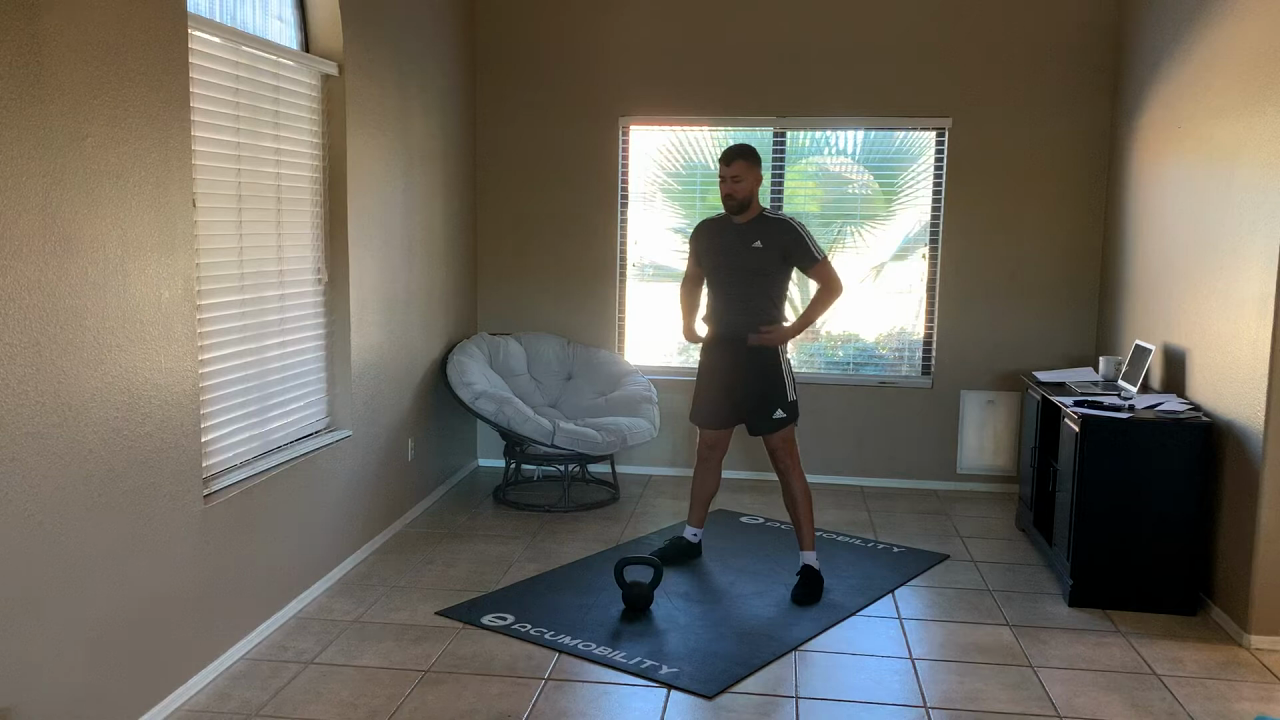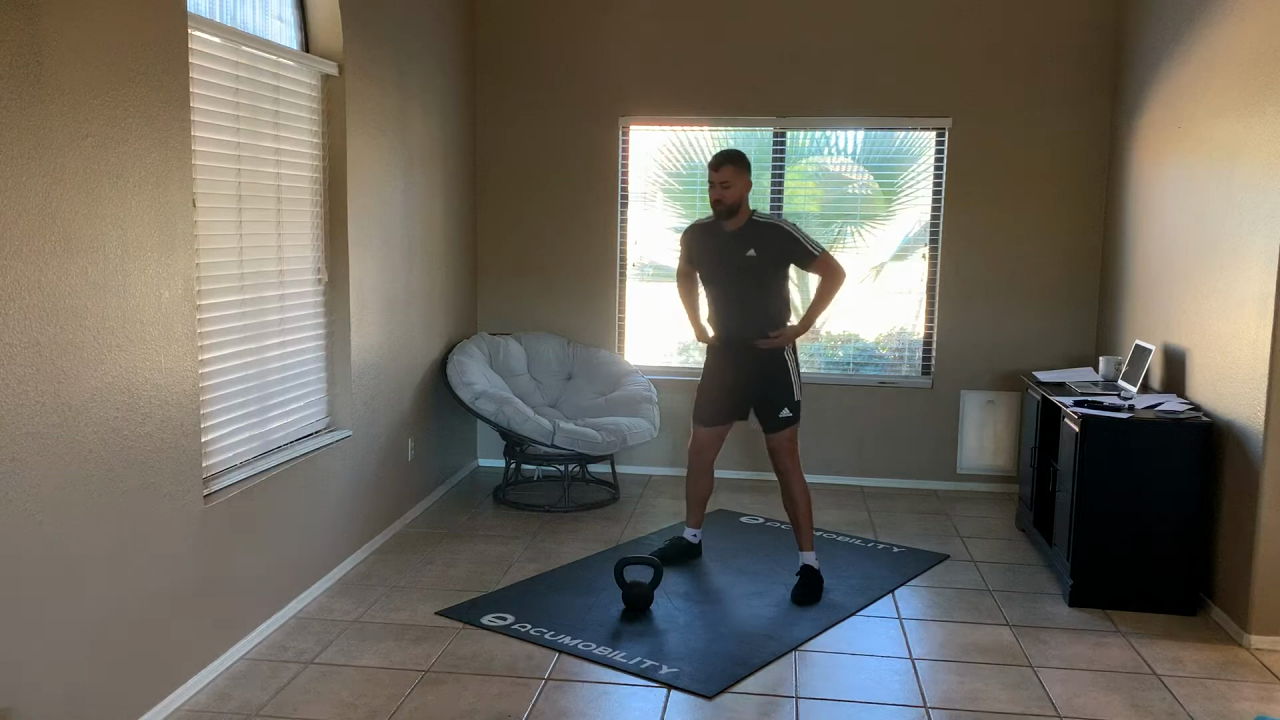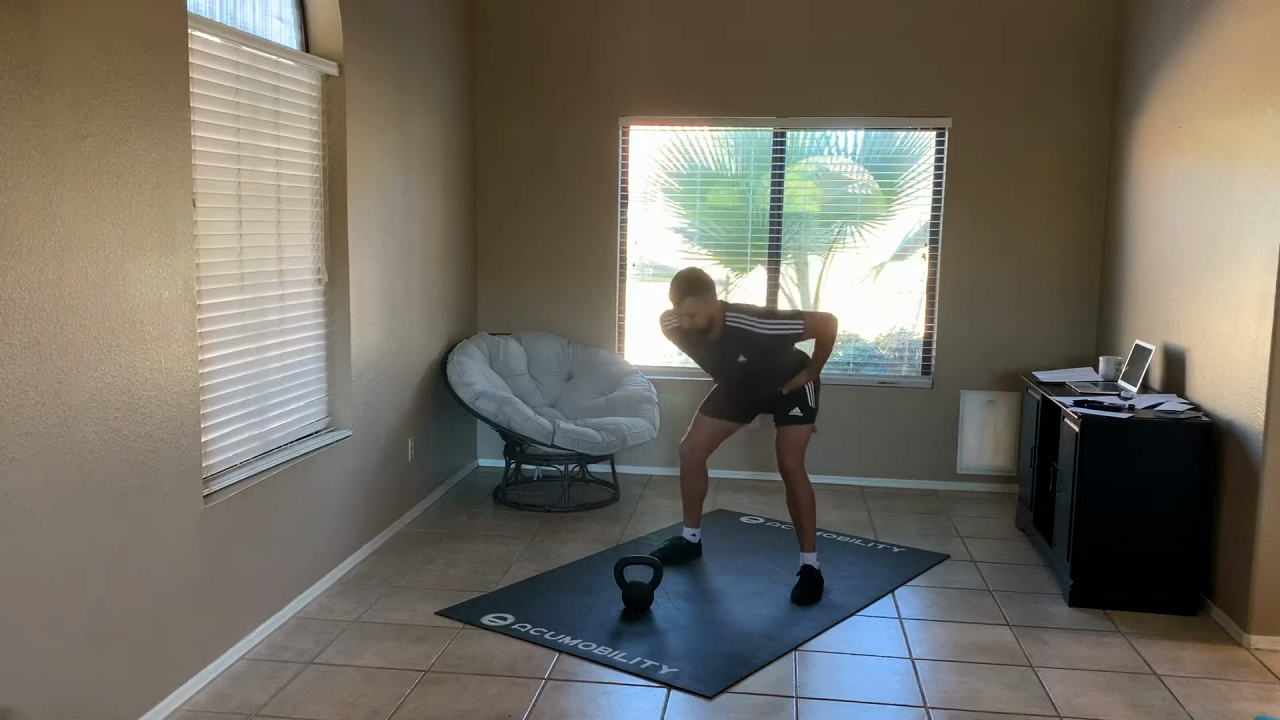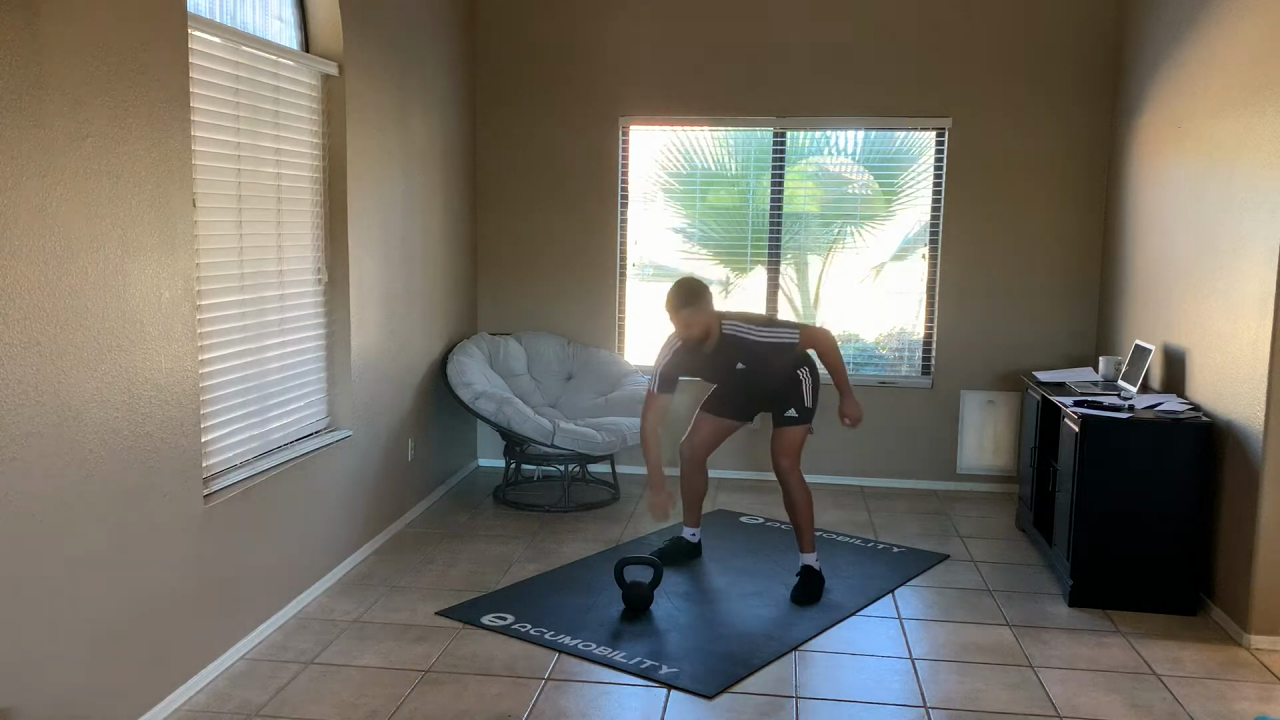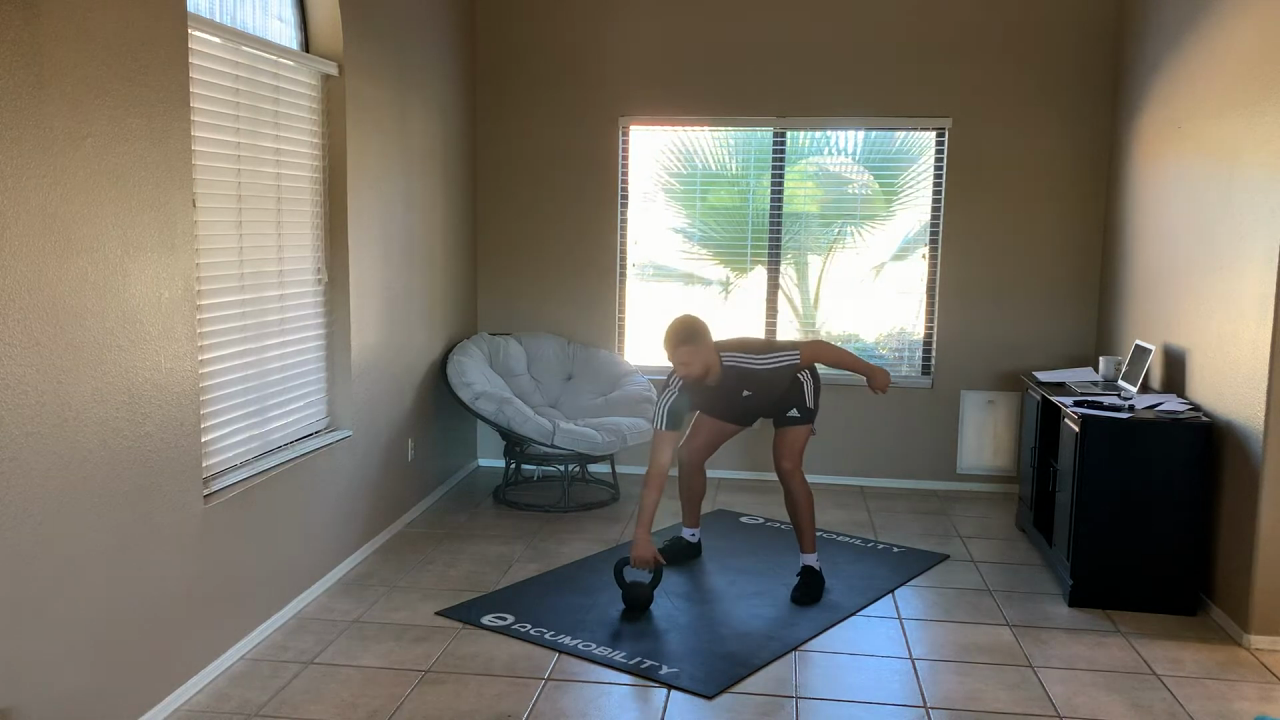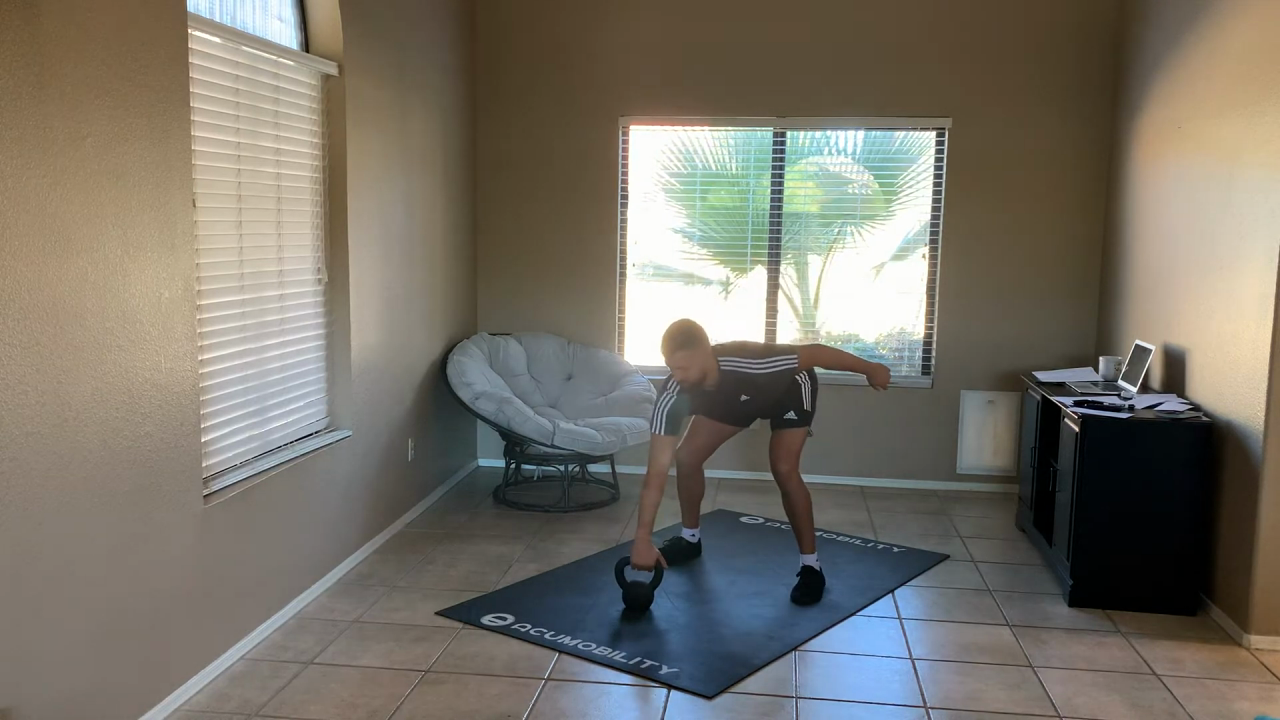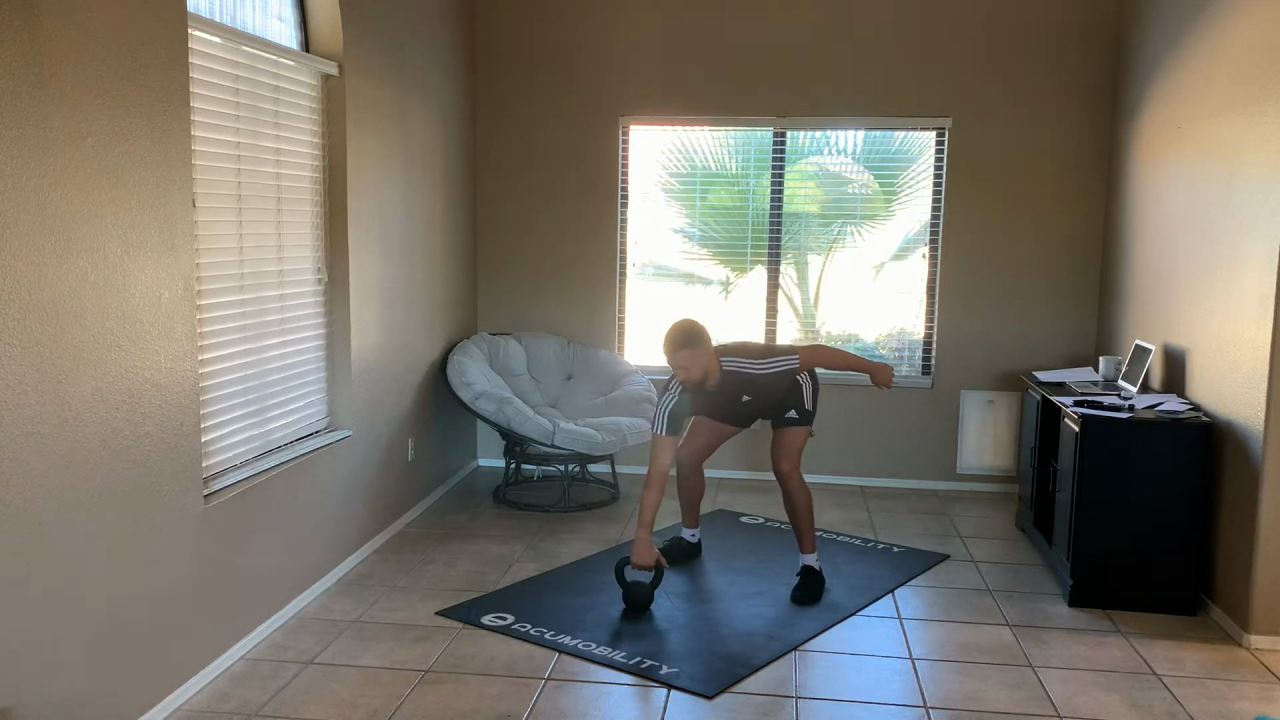
dt=0.4s
person 1, frame 1
left shoulder: (784, 230)
right shoulder: (706, 231)
left elbow: (831, 284)
right elbow: (692, 280)
left wrist: (792, 329)
right wrist: (688, 322)
left hip: (764, 356)
right hip: (717, 353)
left knee: (784, 458)
right knee: (708, 450)
left ankle: (810, 563)
right ankle: (692, 536)
person 1, frame 2
left shoulder: (776, 233)
right shoulder: (697, 235)
left elbow: (834, 273)
right elbow: (685, 276)
left wrist: (801, 327)
right wrist: (697, 325)
left hip: (771, 357)
right hip: (723, 355)
left knee: (784, 459)
right knee: (700, 450)
left ankle: (809, 563)
right ankle: (691, 537)
person 1, frame 3
left shoulder: (755, 326)
right shoulder: (677, 324)
left elbow: (827, 324)
left wrist: (811, 372)
left hip: (788, 385)
right hip: (737, 388)
left knee: (790, 465)
right knee: (691, 450)
left ankle: (810, 566)
right ankle: (691, 539)
person 1, frame 4
left shoulder: (752, 333)
right shoulder: (676, 352)
left elbow: (822, 337)
right elbow: (651, 418)
left wrist: (846, 396)
right wrist: (656, 483)
left hip: (790, 382)
right hip: (739, 386)
left knee: (785, 465)
right knee: (690, 450)
left ankle: (810, 565)
right ankle: (690, 538)
person 1, frame 5
left shoulder: (752, 359)
right shoulder: (675, 393)
left elbow: (817, 349)
right elbow: (659, 464)
left wrist: (870, 372)
right wrist: (642, 535)
left hip: (792, 387)
right hip: (733, 397)
left knee: (787, 467)
right knee: (689, 455)
left ankle: (810, 566)
right ankle: (690, 539)
person 1, frame 6
left shoulder: (749, 363)
right shoulder: (673, 397)
left elbow: (814, 353)
right elbow: (657, 469)
left wrist: (870, 369)
right wrist: (642, 539)
left hip: (789, 389)
left knee: (783, 469)
right knee: (686, 456)
left ankle: (811, 566)
right ankle: (690, 539)
person 1, frame 7
left shoulder: (751, 364)
right shoulder: (675, 397)
left elbow: (815, 353)
right elbow: (658, 469)
left wrist: (873, 368)
right wrist: (642, 537)
left hip: (789, 389)
left knee: (785, 468)
right knee: (686, 457)
left ankle: (810, 566)
right ankle: (690, 539)
